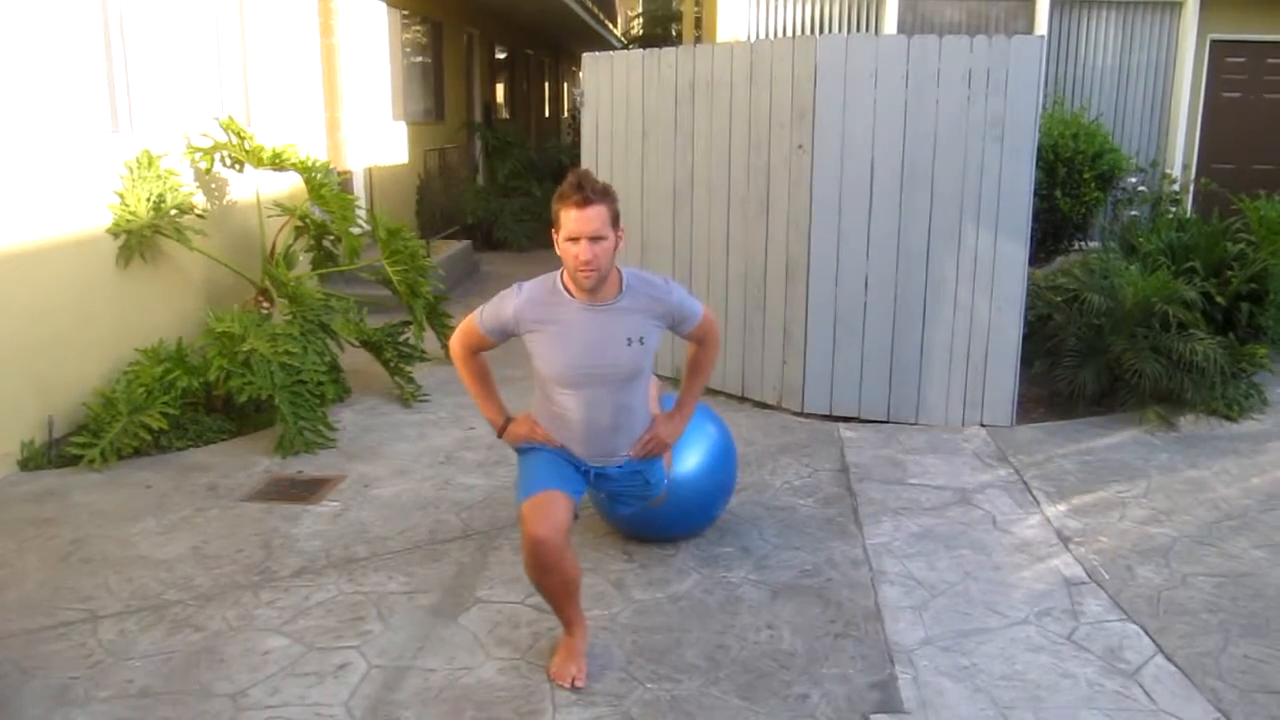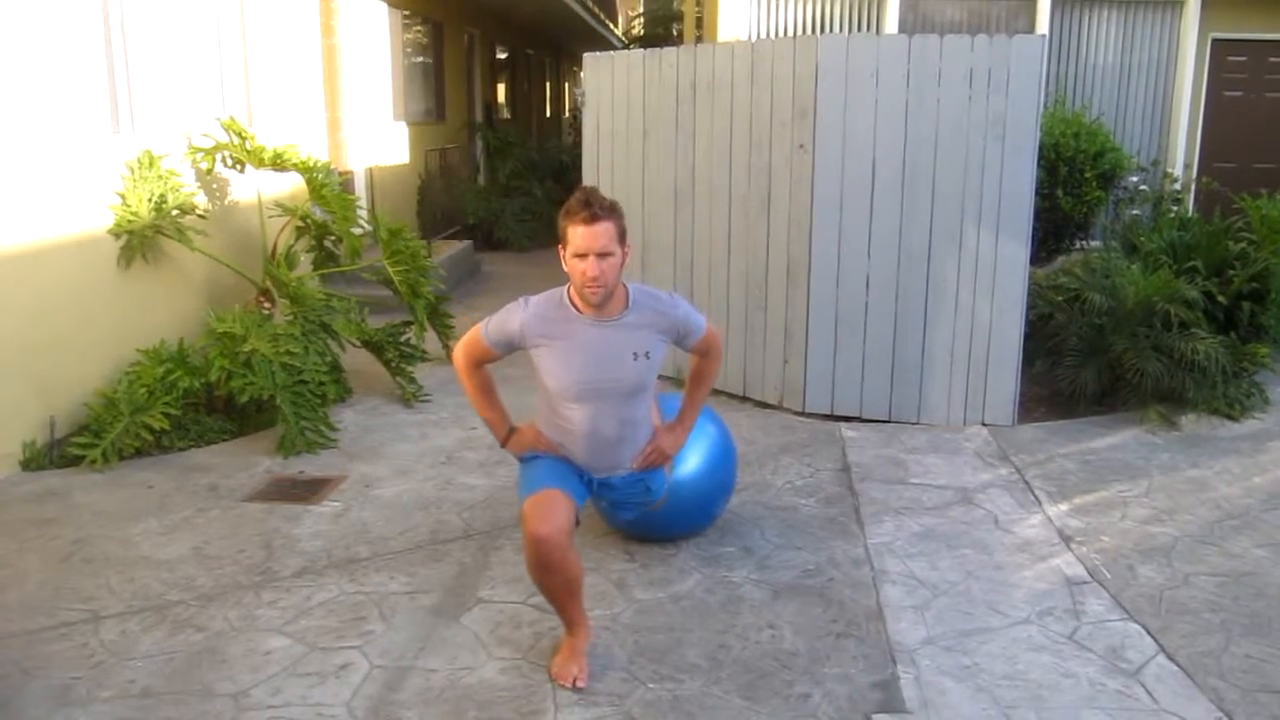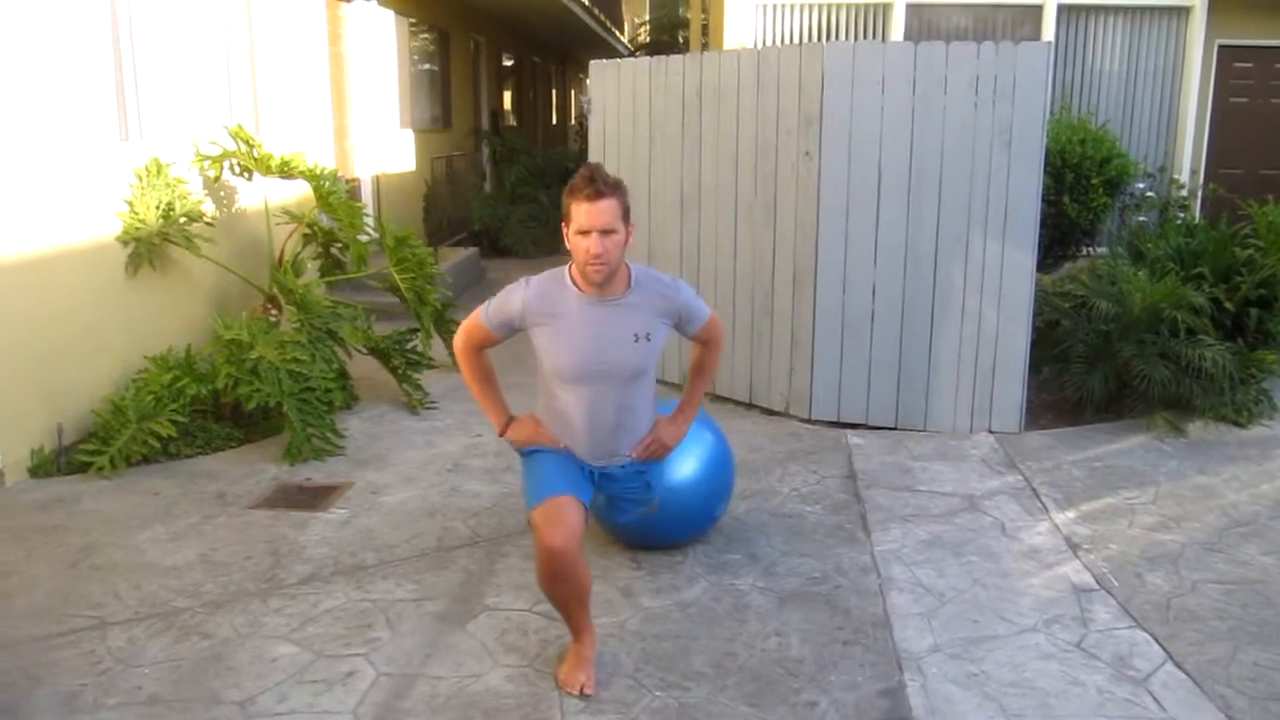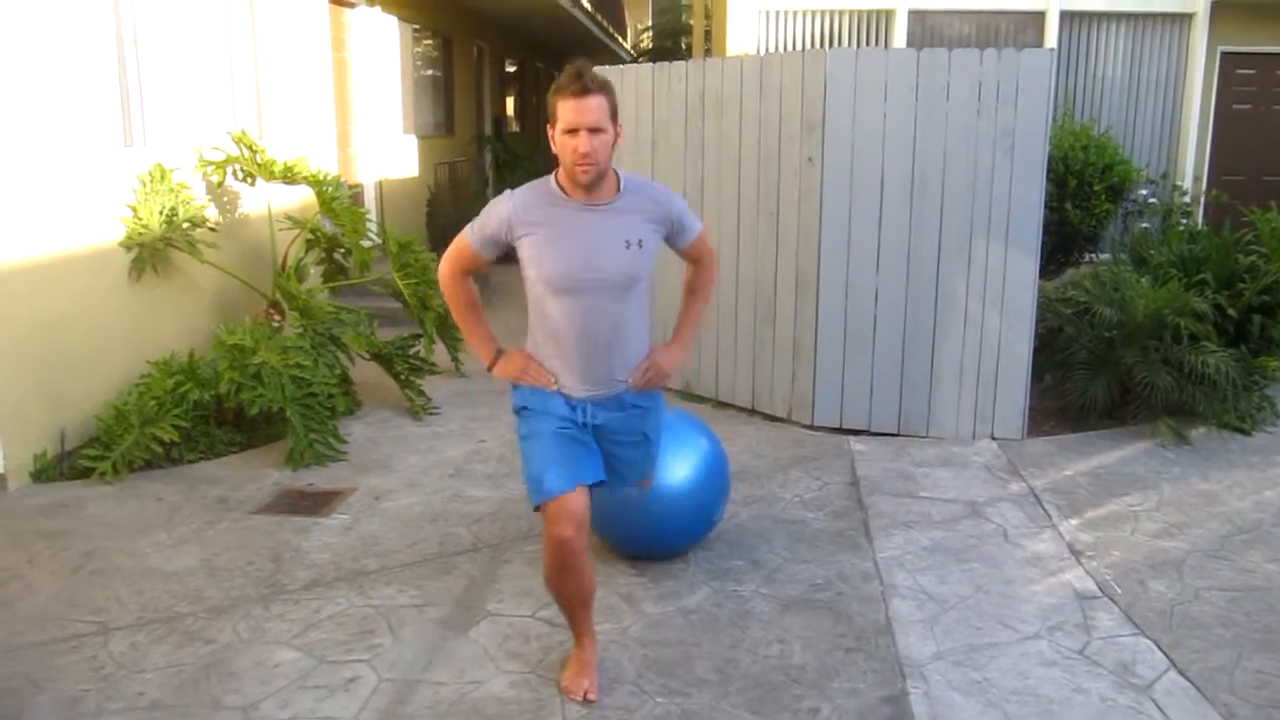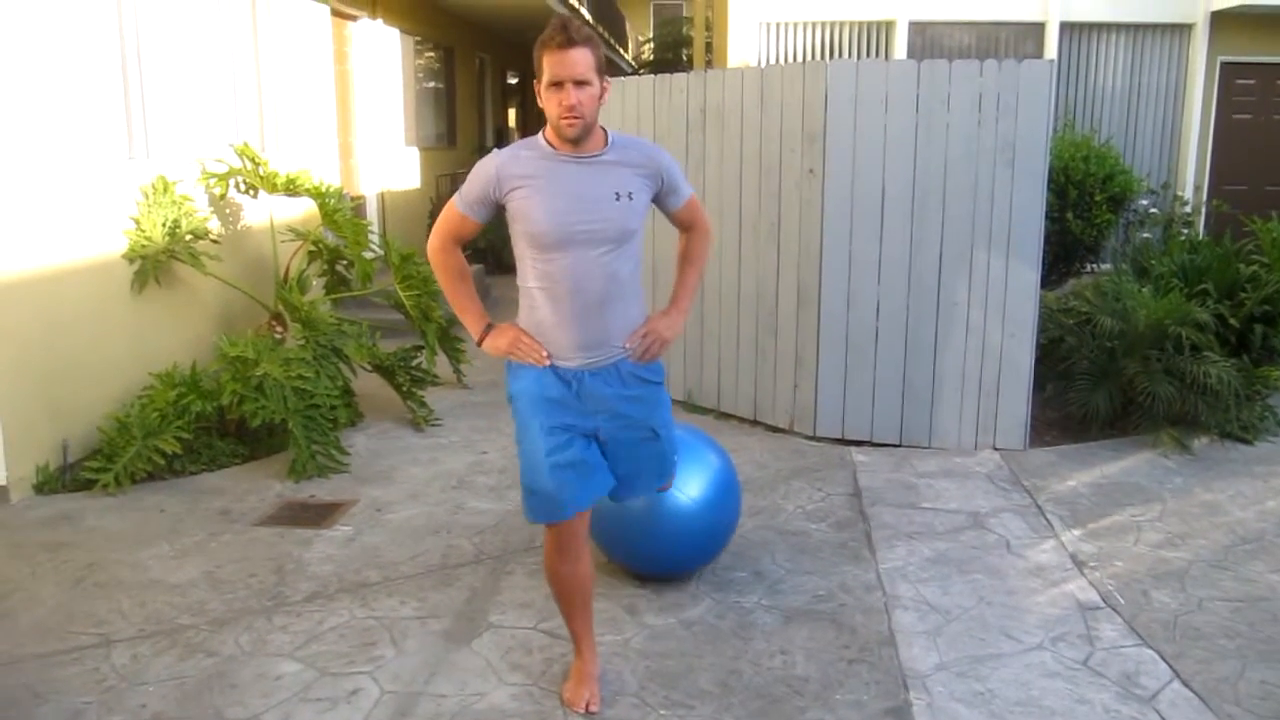
dt=0.4s
person 1, frame 1
left shoulder: (659, 297)
right shoulder: (523, 304)
left elbow: (708, 336)
right elbow: (462, 346)
left wrist: (678, 417)
right wrist: (503, 421)
left hip: (631, 450)
right hip: (554, 448)
left knee: (652, 501)
right knee: (542, 536)
right ankle: (573, 631)
person 1, frame 2
left shoulder: (665, 312)
right shoulder: (530, 317)
left elbow: (711, 349)
right elbow: (465, 357)
left wrist: (681, 428)
right wrist: (507, 433)
left hip: (634, 461)
right hip: (556, 457)
left knee: (648, 510)
right knee: (543, 535)
right ankle: (576, 631)
person 1, frame 3
left shoulder: (667, 295)
right shoulder: (532, 297)
left elbow: (711, 340)
right elbow: (466, 344)
left wrist: (682, 419)
right wrist: (505, 422)
left hip: (633, 451)
right hip: (557, 450)
left knee: (636, 516)
right knee: (558, 544)
right ankle: (583, 641)
person 1, frame 4
left shoulder: (657, 204)
right shoulder: (516, 209)
left elbow: (704, 261)
right elbow: (452, 272)
left wrist: (679, 345)
right wrist: (493, 356)
left hip: (630, 393)
right hip: (549, 398)
left knee: (637, 485)
right knee: (566, 529)
left ankle: (610, 464)
right ankle: (583, 646)
person 1, frame 5
left shoulder: (646, 161)
right shoulder: (504, 169)
left elbow: (696, 228)
right elbow: (442, 243)
left wrist: (677, 311)
right wrist: (483, 329)
left hip: (629, 368)
right hip: (545, 377)
left knee: (652, 485)
right knee: (565, 523)
right ankle: (585, 657)
